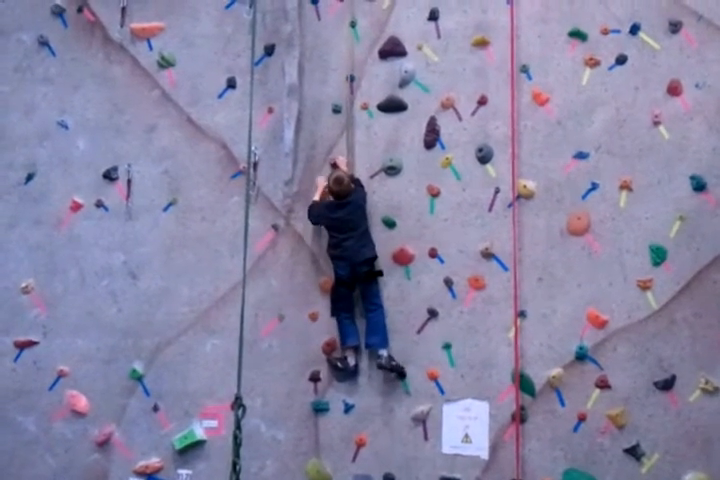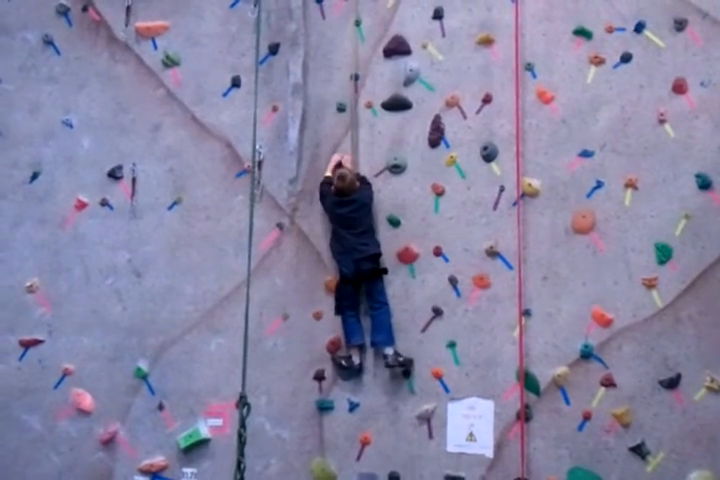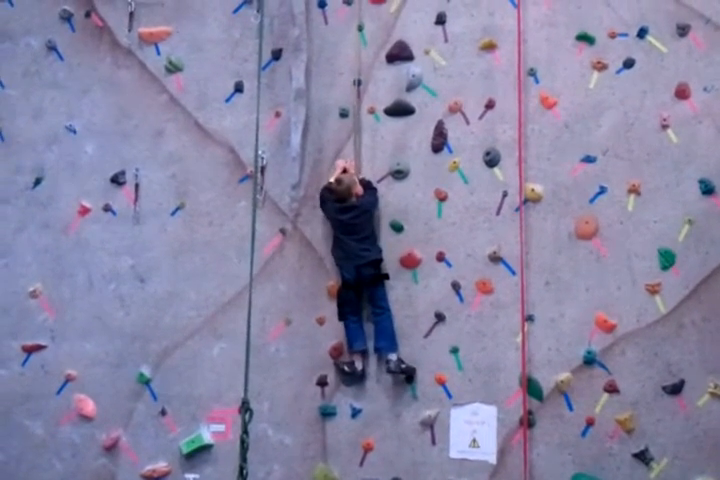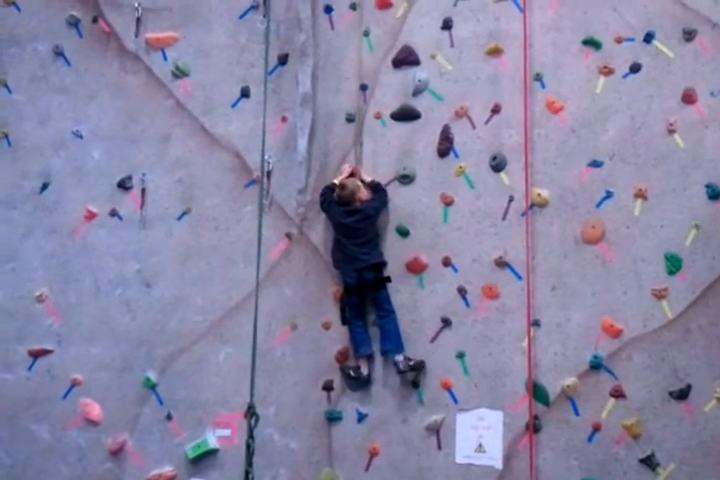
dt=0.5s
person 1, frame 1
left shoulder: (327, 208)
right shoulder: (359, 199)
left elbow: (313, 215)
right elbow: (358, 185)
left wrist: (319, 191)
right wrist: (345, 170)
left hip: (342, 266)
right hip: (364, 262)
left knee: (344, 312)
right knee: (374, 307)
left ankle: (350, 359)
right ankle: (383, 354)
person 1, frame 2
left shoulder: (331, 203)
right shoulder: (364, 198)
left elbow: (324, 187)
right elbow: (365, 183)
left wrist: (332, 166)
right wrist: (350, 168)
left hip: (346, 264)
right hip: (369, 260)
left knee: (349, 310)
right knee: (379, 305)
left ankle: (355, 357)
right ankle: (389, 353)
person 1, frame 3
left shoulder: (332, 209)
right shoulder: (366, 205)
left elbow: (325, 193)
right elbow: (371, 189)
left wrist: (337, 173)
right wrist: (354, 173)
left hip: (348, 270)
right hip: (370, 266)
left knee: (352, 316)
right knee: (381, 311)
left ankle: (357, 363)
right ankle: (392, 358)
person 1, frame 4
left shoulder: (335, 212)
right shoulder: (370, 210)
left elbow: (325, 194)
right elbow: (382, 193)
left wrist: (342, 176)
right wrist: (363, 176)
left hip: (349, 274)
right hip: (372, 270)
left knee: (356, 320)
right knee: (386, 313)
left ankle: (363, 367)
right ankle: (400, 360)
